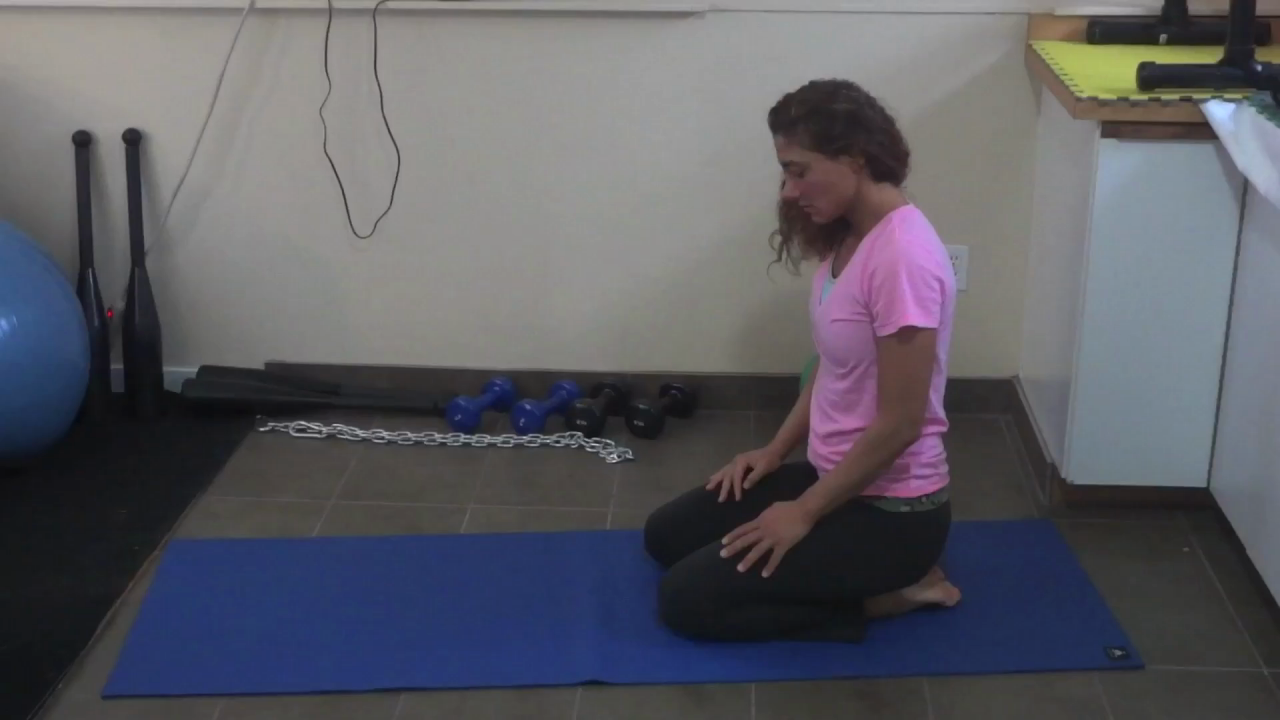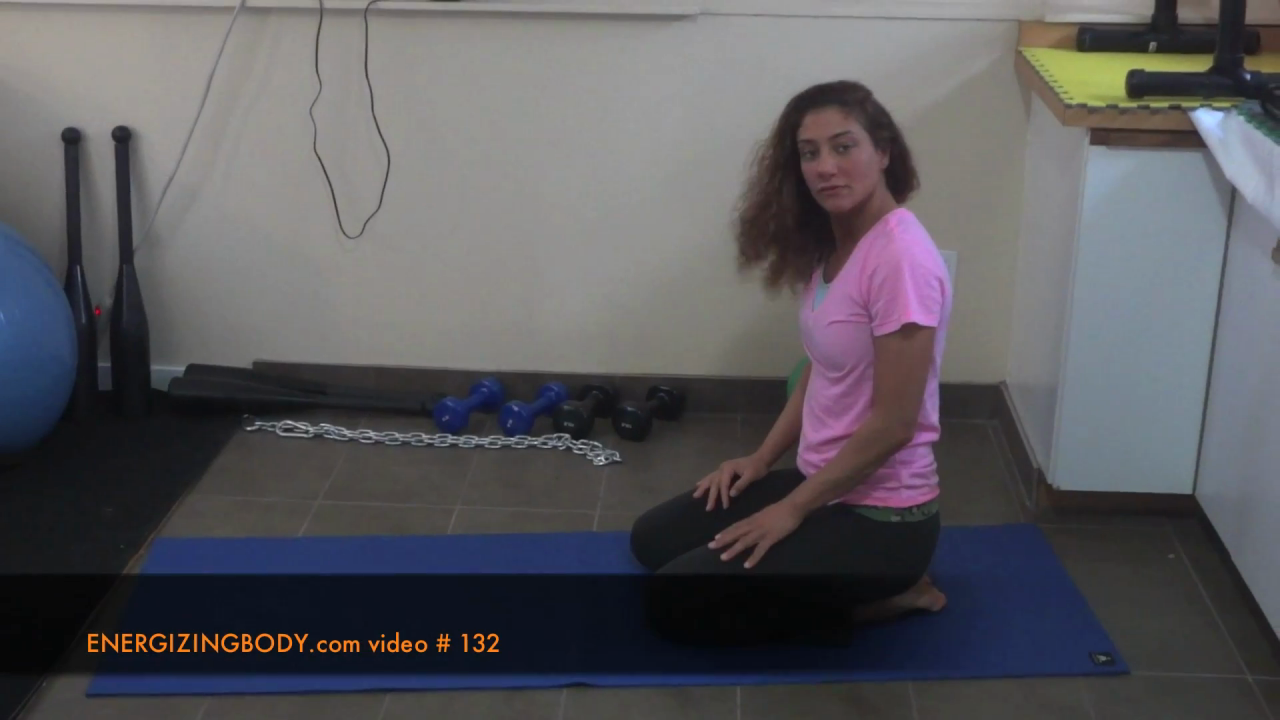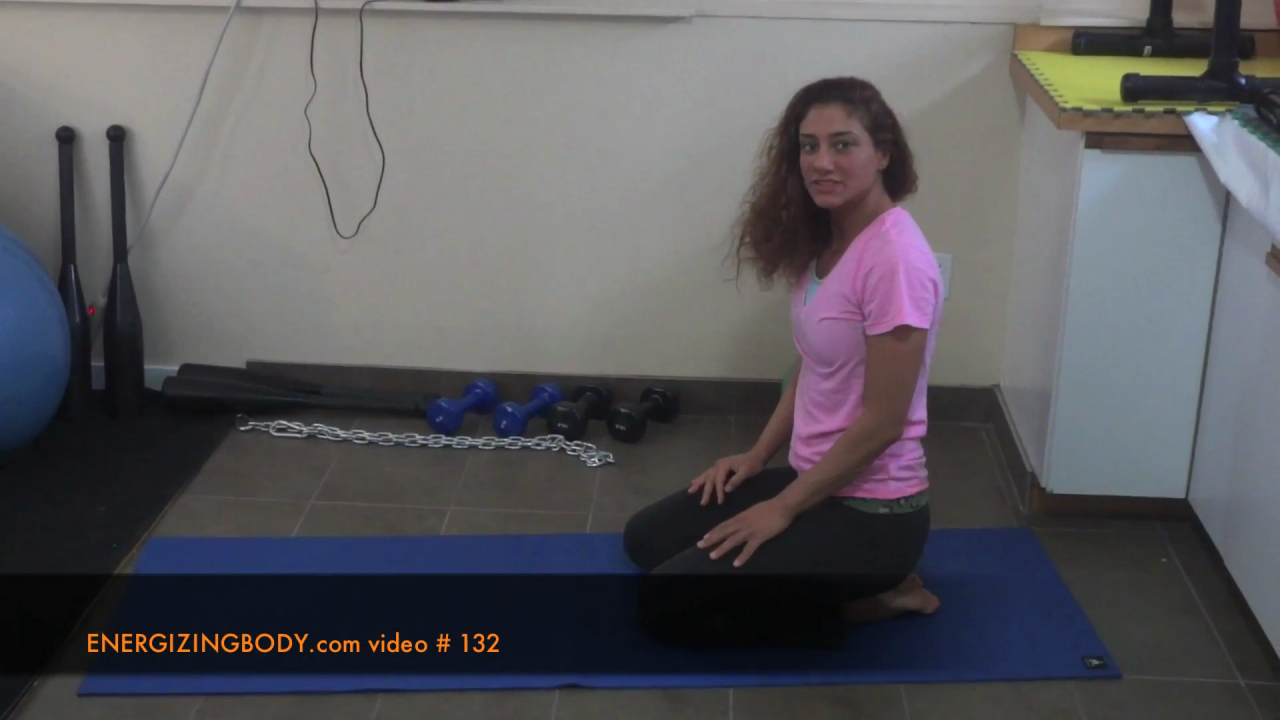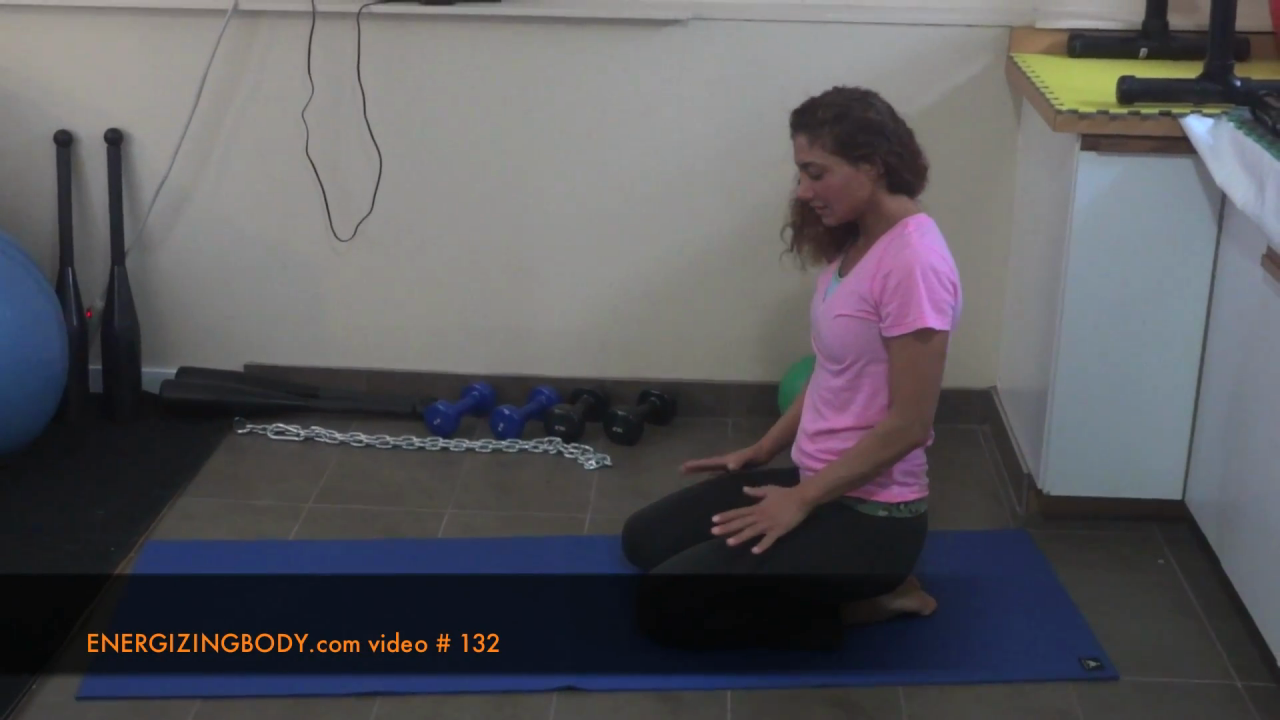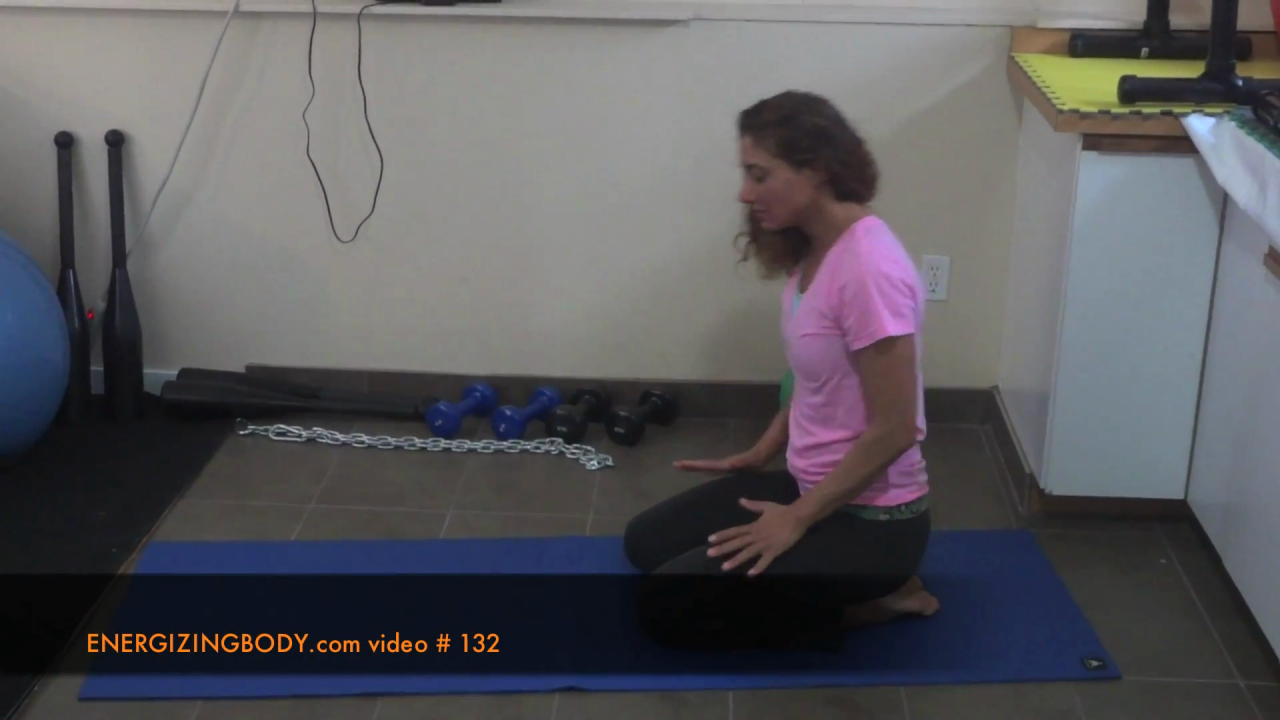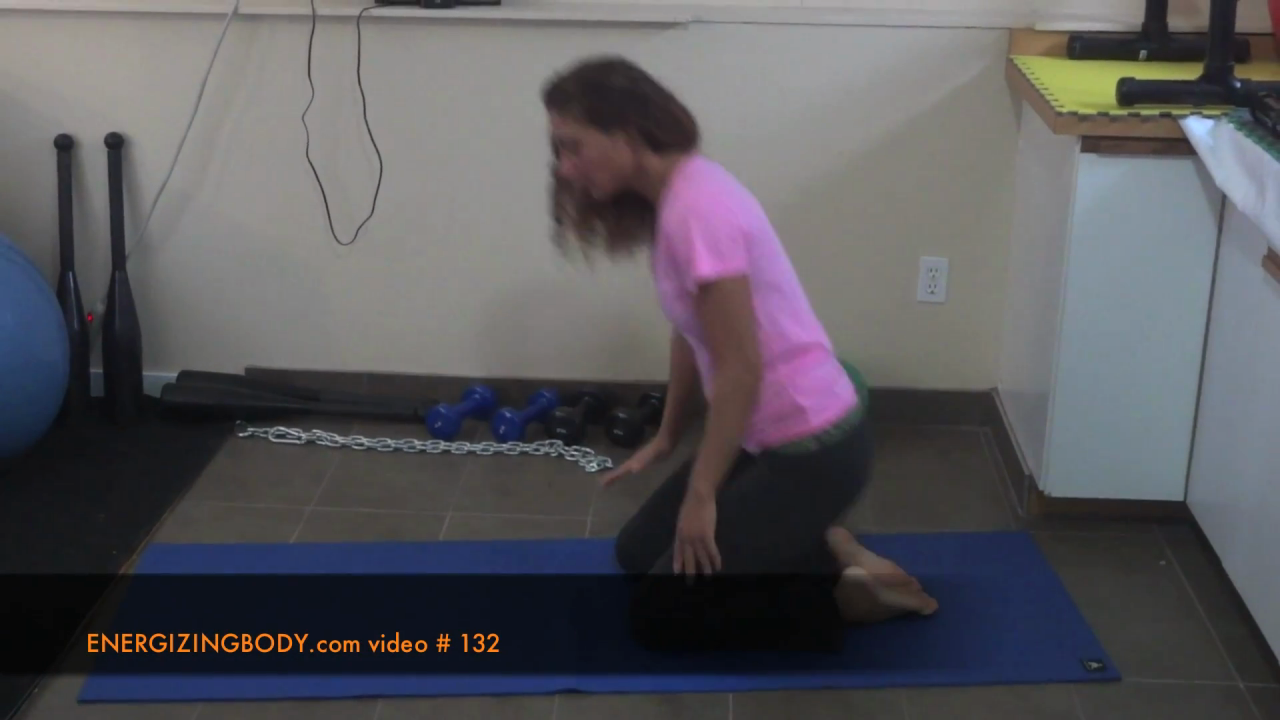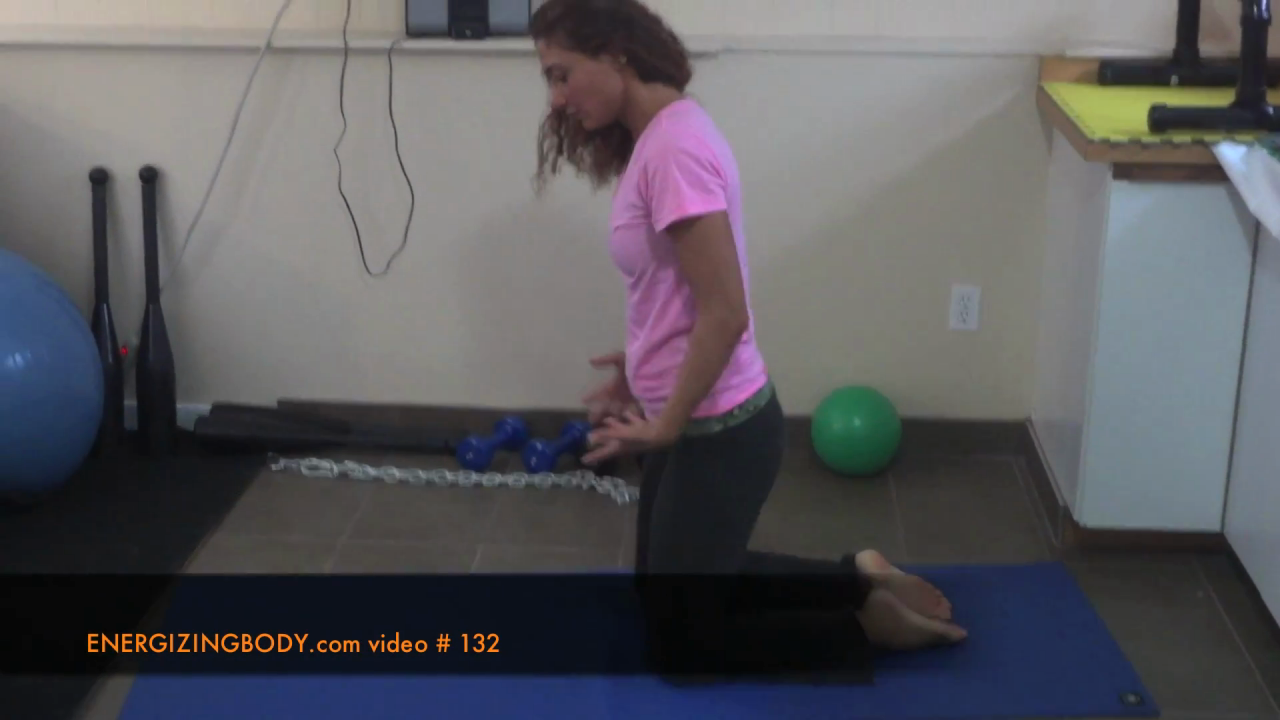
dt=0.5s
person 1, frame 1
left shoulder: (901, 258)
right shoulder: (850, 236)
left elbow: (900, 426)
left wrist: (806, 513)
right wrist: (774, 451)
left hip: (891, 508)
right hip: (837, 475)
left knee: (688, 600)
right knee: (667, 535)
left ankle: (891, 590)
right ankle: (875, 575)
person 1, frame 2
left shoulder: (901, 260)
right shoulder: (834, 245)
left elbow: (894, 425)
left wrist: (793, 510)
right wrist: (762, 460)
left hip: (880, 516)
right hip: (828, 483)
left knee: (674, 603)
right knee: (653, 539)
left ankle: (884, 596)
right ankle: (859, 587)
person 1, frame 3
left shoulder: (895, 259)
right shoulder: (826, 241)
left elbow: (883, 422)
left wrist: (784, 509)
right wrist: (757, 457)
left hip: (872, 511)
right hip: (819, 477)
left knee: (669, 605)
right knee: (646, 539)
left ankle: (872, 594)
right ankle: (853, 579)
person 1, frame 4
left shoulder: (914, 263)
right shoulder: (858, 242)
left elbow: (908, 426)
left wrist: (802, 501)
right wrist: (762, 449)
left hip: (871, 513)
right hip: (821, 480)
left knee: (666, 605)
right knee: (645, 539)
left ankle: (867, 597)
right ankle: (854, 581)
person 1, frame 5
left shoulder: (866, 270)
right shoulder: (818, 248)
left elbow: (891, 432)
left wrist: (797, 520)
right wrist: (760, 455)
left hip: (872, 519)
right hip: (821, 482)
left knee: (667, 607)
right knee: (646, 542)
left ankle: (862, 598)
right ankle: (857, 580)
person 1, frame 6
left shoulder: (695, 211)
right shoulder: (677, 195)
left elbow: (740, 373)
left wrist: (700, 497)
right wrist: (665, 439)
left hip: (814, 451)
right hip: (769, 441)
right knee: (635, 553)
left ankle: (842, 596)
right ankle: (825, 552)
person 1, frame 7
left shoulder: (674, 148)
right shoulder: (661, 136)
left elbow: (725, 313)
left wrist: (671, 422)
right wrist: (642, 371)
left hip: (715, 431)
right hip: (689, 419)
left knee: (685, 648)
right knee: (667, 588)
left ankle: (869, 624)
right ankle: (857, 580)
